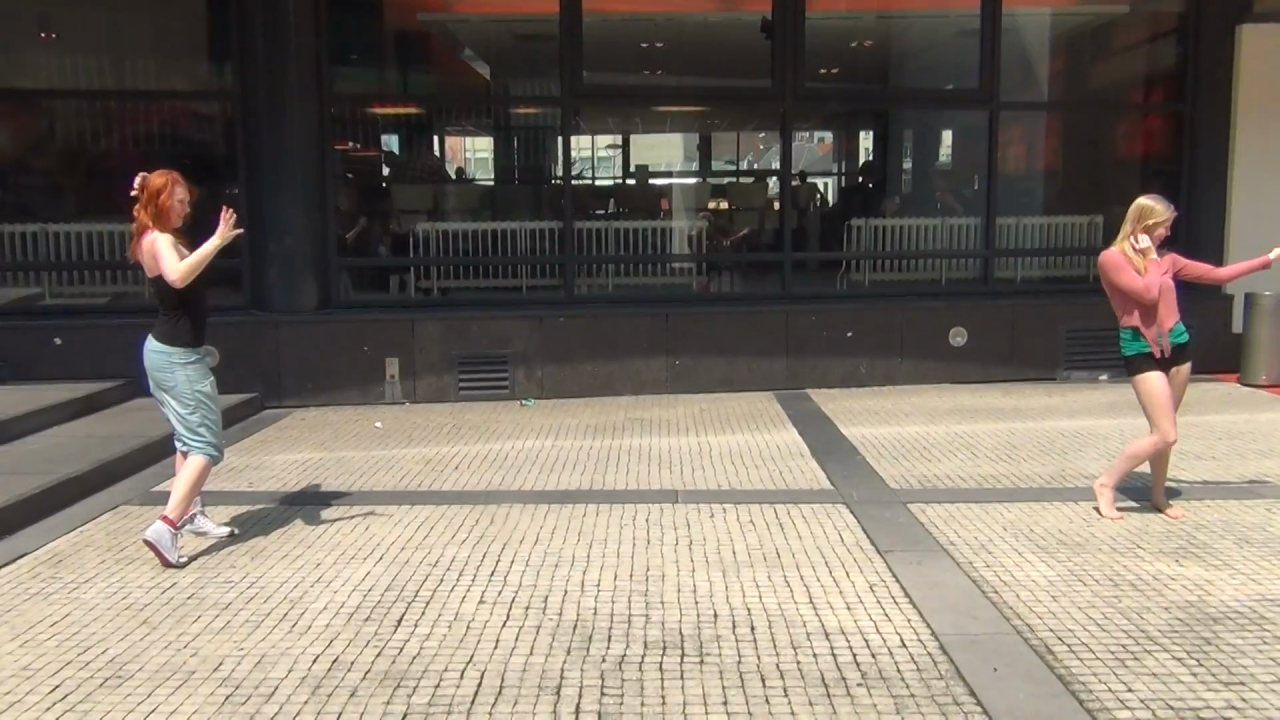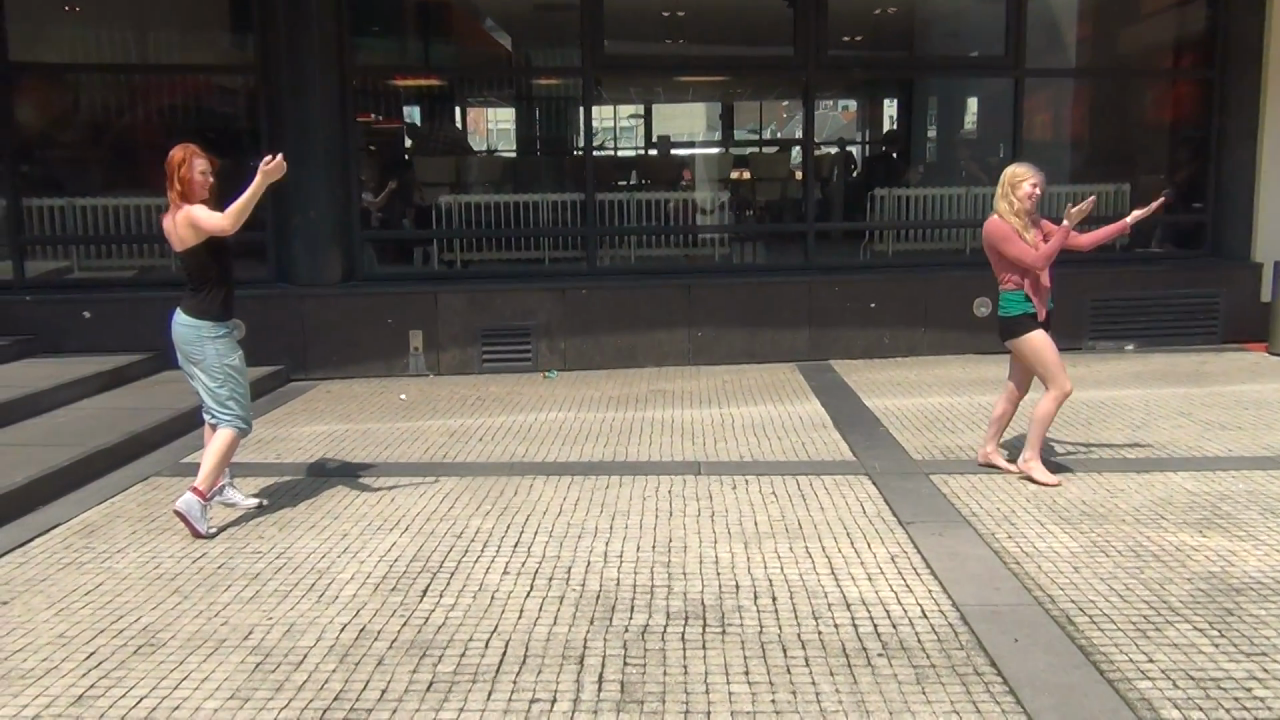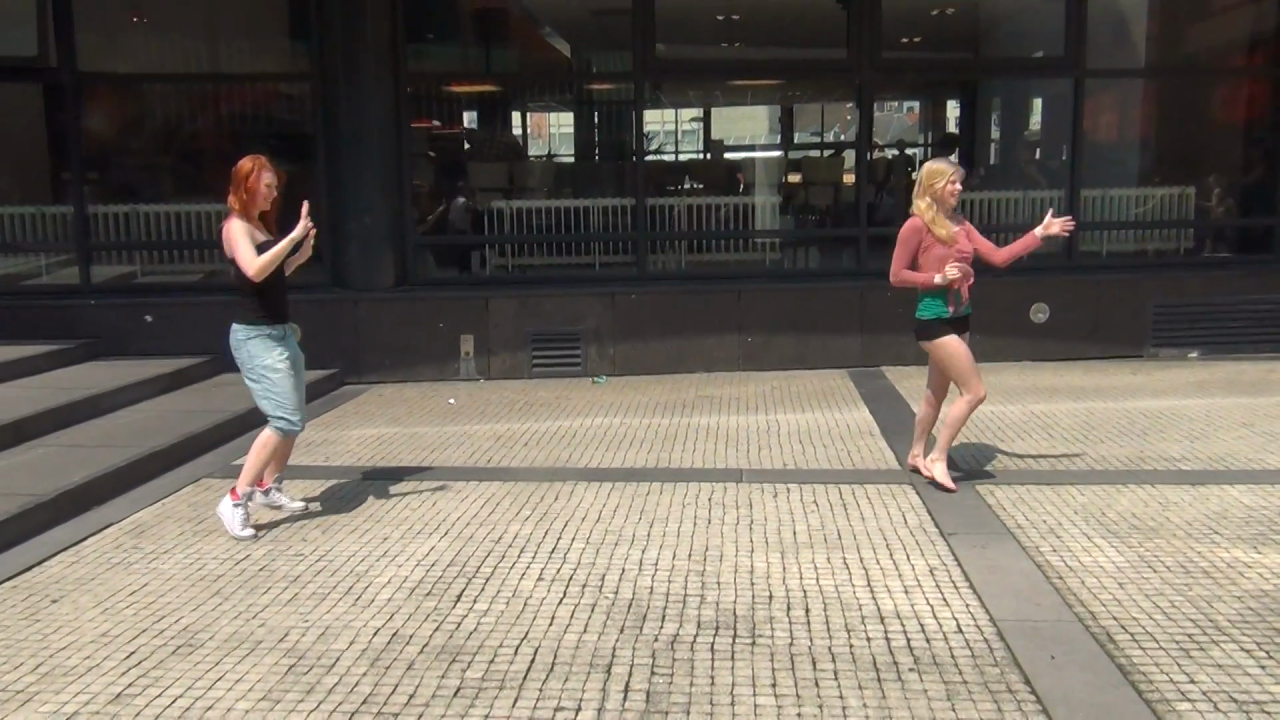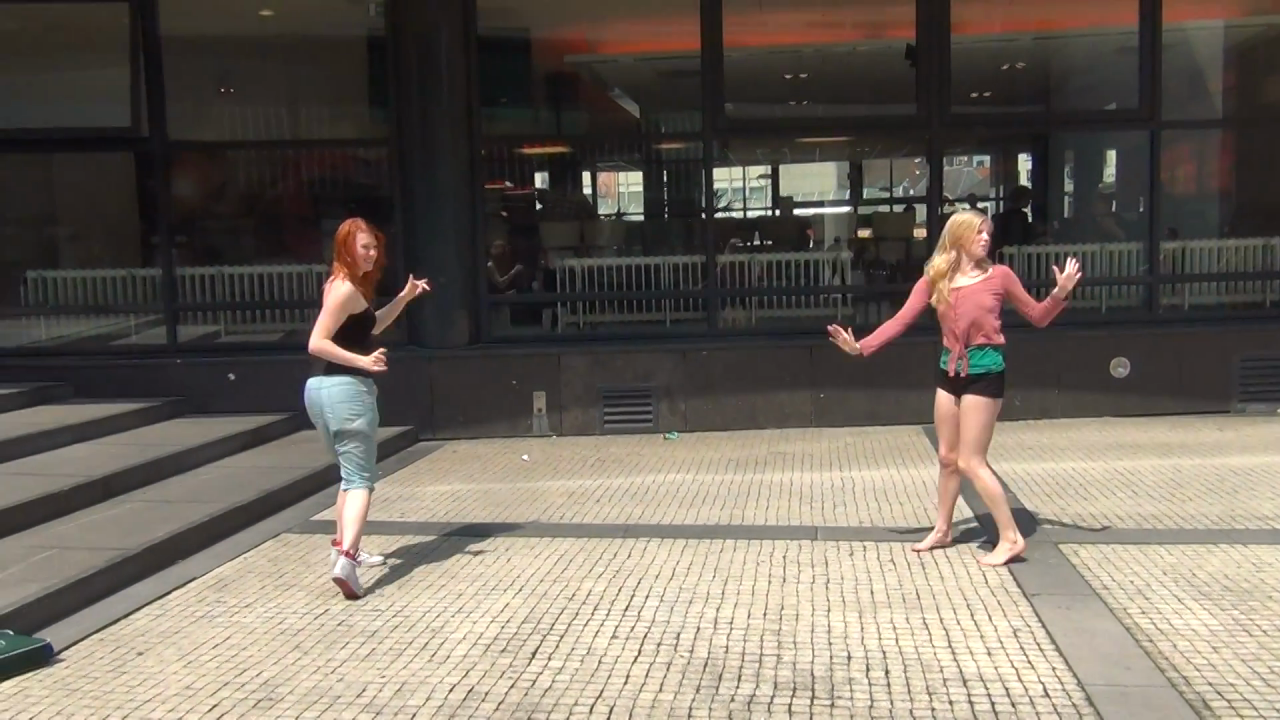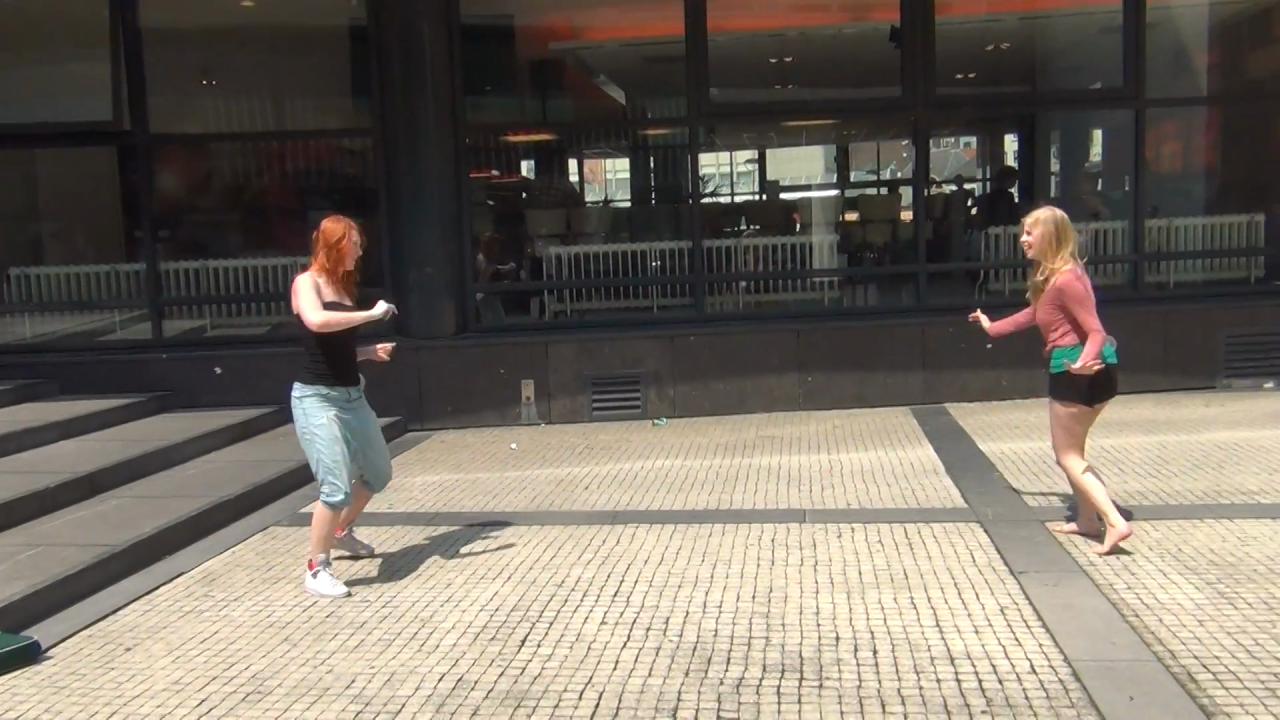
dt=1s
person 1, frame 1
left shoulder: (156, 239)
right shoulder: (159, 241)
right elbow: (179, 276)
left wrist: (143, 194)
right wrist: (217, 242)
left hip: (166, 351)
right hip: (178, 356)
left knee: (189, 439)
right knee: (205, 445)
left ankle: (190, 512)
right ankle: (165, 527)
person 1, frame 2
left shoulder: (175, 217)
right shoulder: (192, 213)
left elbow: (219, 226)
right elbow: (225, 224)
right wrist: (261, 180)
left hip: (191, 323)
right hip: (207, 330)
left knee: (217, 410)
right knee: (234, 418)
left ankle: (219, 484)
right ankle: (196, 498)
person 1, frame 3
left shoulder: (262, 225)
right shoulder: (236, 226)
right elbow: (253, 271)
left wrist: (296, 259)
right wrist: (294, 237)
left hip: (282, 333)
right hip: (255, 338)
left knee: (292, 418)
right knee: (284, 419)
left ankle: (268, 487)
right ankle: (236, 499)
person 1, frame 4
left shoulder: (345, 285)
right shoulder: (344, 288)
left elbow: (367, 328)
right elbow: (316, 343)
left wrist: (403, 298)
right wrist: (363, 362)
left hip: (318, 389)
right hip: (345, 390)
left knee: (352, 475)
right knee: (359, 478)
left ankle: (344, 547)
right ankle: (345, 559)
person 1, frame 5
left shoulder: (344, 287)
right shoulder: (307, 283)
right elbow: (317, 322)
left wrist: (369, 351)
right wrist: (372, 314)
left hip: (352, 396)
right hip: (316, 399)
left knee: (377, 475)
right knee: (335, 489)
left ankle: (341, 531)
right ankle: (317, 568)
person 2, frame 1
left shoulder: (1166, 259)
right shoulder: (1111, 259)
left elbow: (1218, 274)
right elbow: (1148, 293)
right wrist: (1151, 258)
left hip: (1175, 345)
right hip: (1141, 351)
left knee: (1166, 429)
right knee: (1165, 435)
left ankle: (1159, 495)
right ankle: (1104, 486)
person 2, frame 2
left shoulder: (1033, 224)
right shoulder: (996, 226)
left elbow: (1082, 244)
right elbow: (1037, 260)
left wrist: (1131, 219)
right wrist: (1066, 226)
left hip: (1038, 312)
right hip: (1018, 315)
left knee: (1015, 390)
right knee: (1061, 387)
left ankle: (990, 449)
right ankle: (1030, 457)
person 2, frame 3
left shoulder: (962, 225)
right shoulder: (916, 226)
left elbow: (999, 258)
right elbow: (897, 276)
left wrist: (1039, 234)
right wrist: (937, 279)
left hip: (959, 316)
right hip: (934, 318)
left knee: (936, 392)
right knee: (975, 392)
left ankle: (918, 455)
right ankle: (936, 458)
person 2, frame 4
left shoulder: (999, 276)
right shoulder: (933, 280)
left elbow: (1038, 316)
right elbow: (901, 321)
left wrist: (1060, 293)
right wrist: (861, 346)
left hip: (984, 373)
right hip: (951, 374)
left knee: (969, 461)
right knee: (948, 458)
left ankle: (1011, 539)
right ankle: (942, 531)
person 2, frame 5
left shoulder: (1065, 280)
right shoulder: (1050, 275)
left elbow: (1095, 331)
right elbow: (1035, 315)
left wrist: (1087, 358)
right wrist: (994, 327)
left hip: (1077, 375)
right hip: (1101, 370)
left knee: (1065, 455)
right knee: (1072, 450)
left ankle: (1114, 523)
right ankle: (1090, 518)
